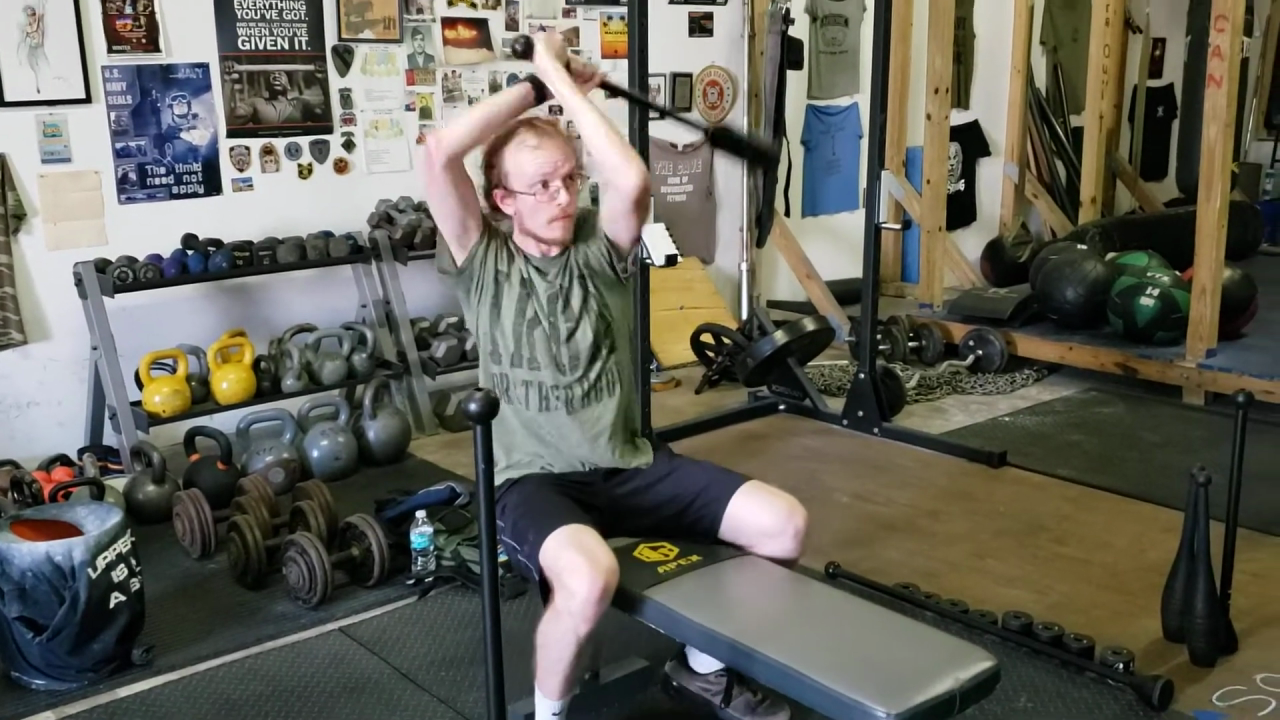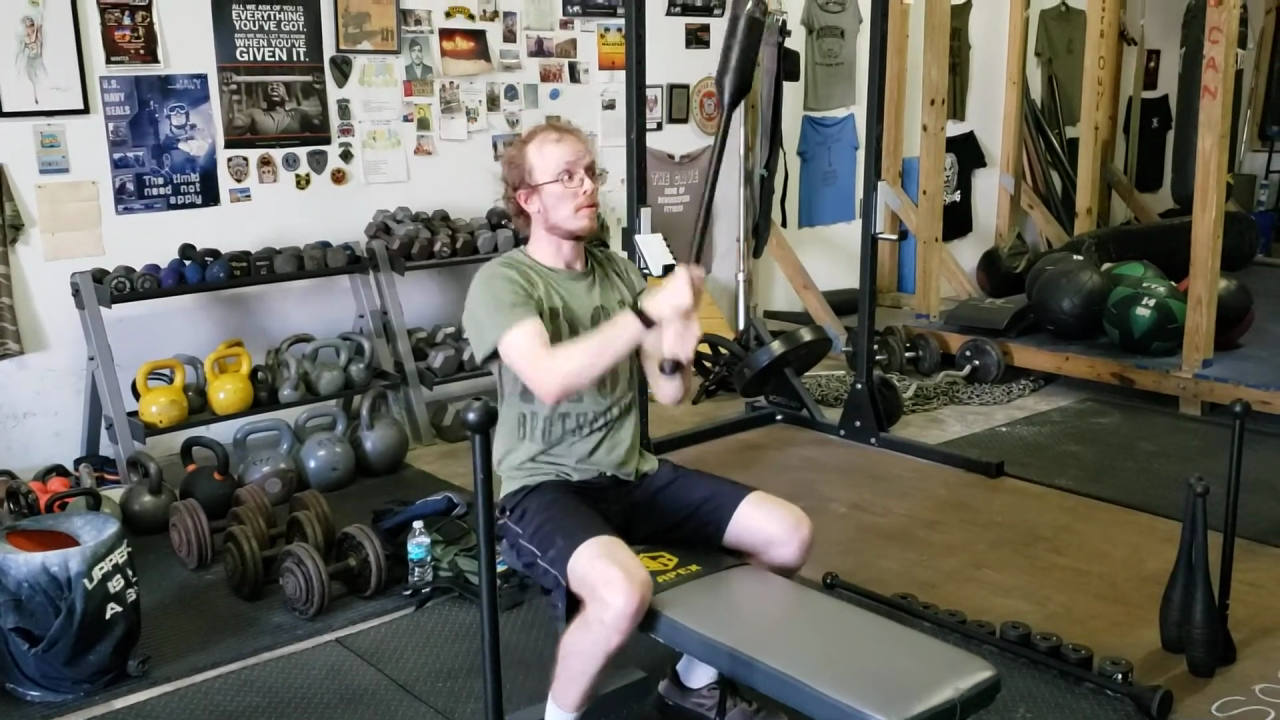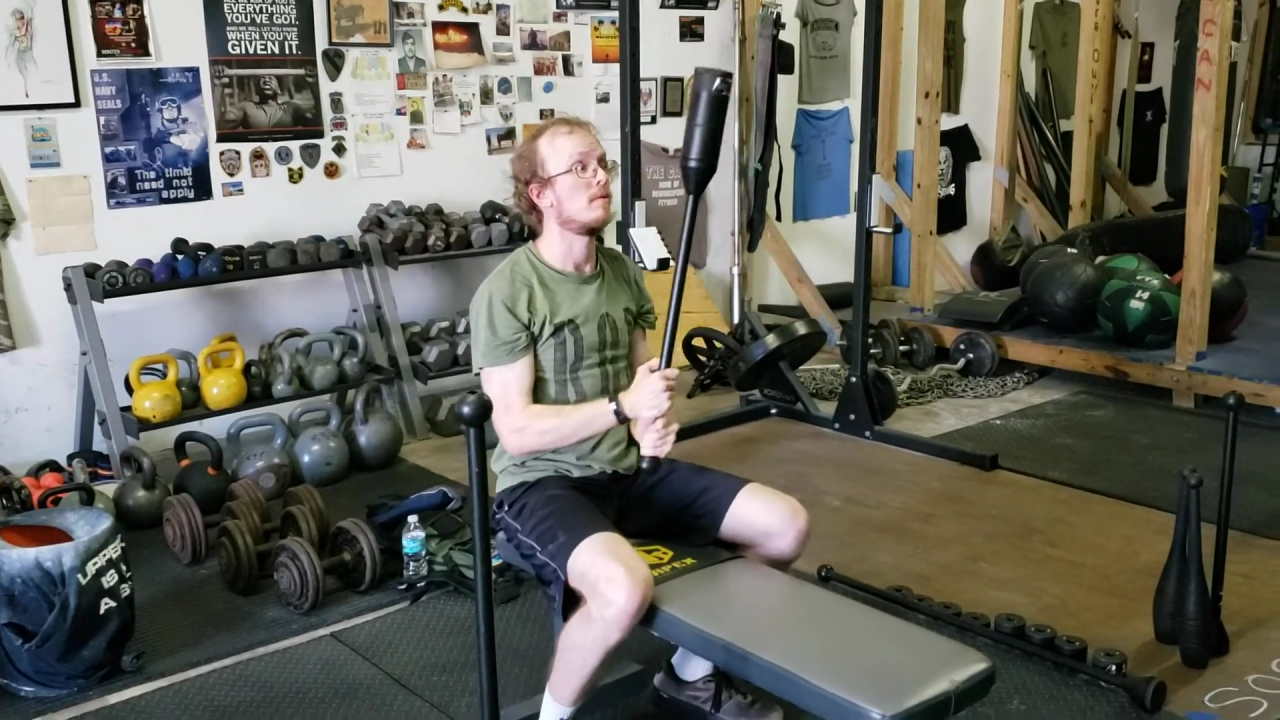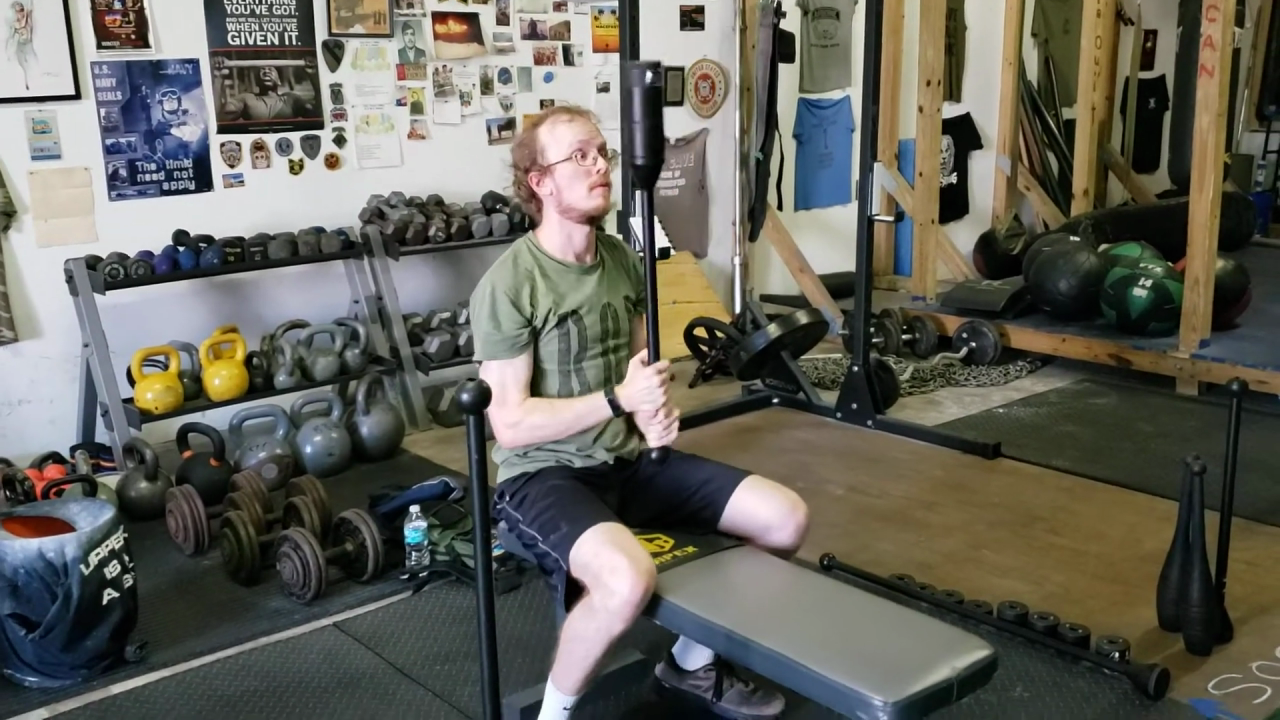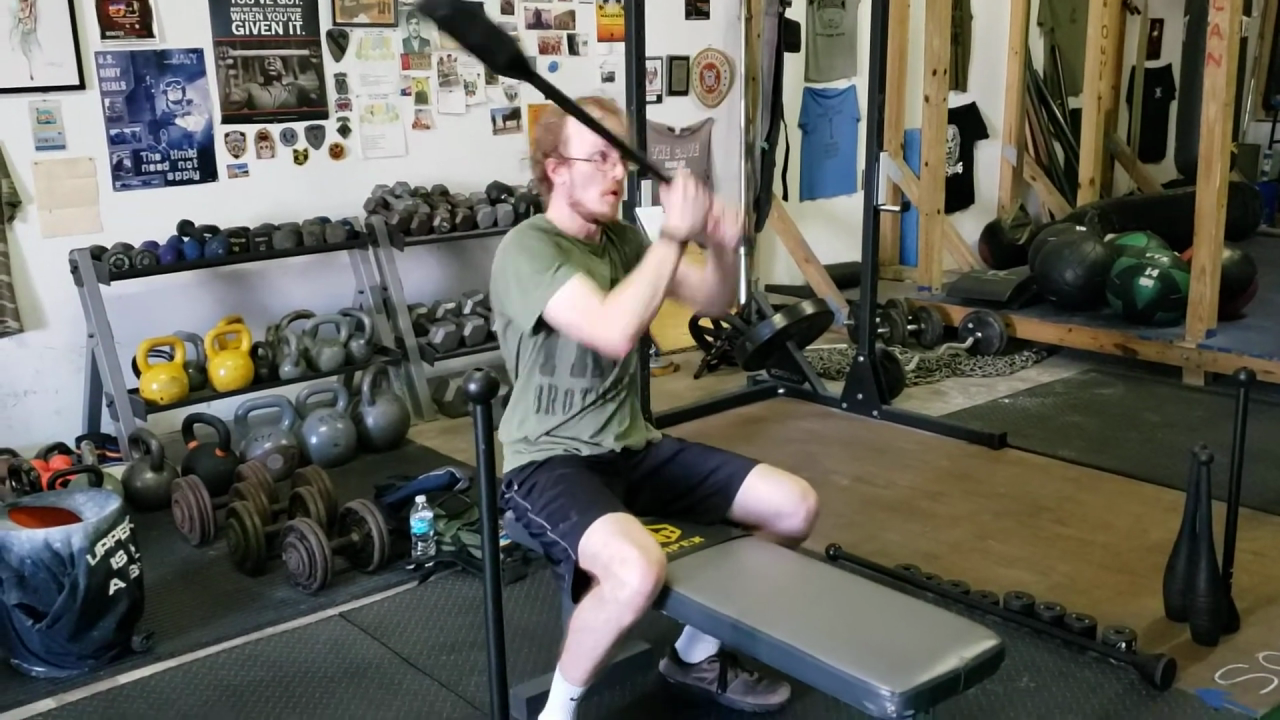
dt=0.3s
person 1, frame 1
left shoulder: (600, 242)
right shoulder: (481, 256)
left elbow: (631, 184)
right elbow: (437, 152)
left wrist: (569, 89)
right wrist: (532, 89)
left hip: (633, 465)
right hip: (536, 481)
left knee: (785, 527)
right knee: (588, 580)
left ankle: (705, 664)
person 1, frame 2
left shoulder: (619, 272)
right shoulder: (501, 282)
left elbow: (669, 391)
right elbow: (549, 381)
left wrist: (677, 350)
right wrist: (647, 313)
left hip: (633, 474)
right hip: (545, 487)
left knee: (790, 533)
right knee: (622, 592)
person 1, frame 3
left shoulder: (621, 271)
right shoulder: (507, 293)
right elbow: (515, 431)
left wrist: (652, 417)
right wrist: (623, 408)
left hip: (626, 472)
right hip: (542, 484)
left knee: (785, 524)
right knee: (623, 589)
person 1, frame 4
left shoulder: (621, 259)
right shoulder: (509, 285)
right elbow: (511, 425)
left wrist: (654, 405)
right wrist: (619, 399)
left hip: (628, 461)
right hip: (543, 477)
left knee: (785, 518)
right knee: (627, 579)
left ankle: (693, 660)
person 1, frame 5
left shoulder: (622, 236)
right shoulder: (527, 250)
left elbow: (716, 303)
right elbow: (613, 334)
left wrist: (720, 249)
right wrist: (672, 238)
left hip: (633, 447)
right hip: (549, 463)
left knee: (794, 505)
right knee: (636, 570)
left ankle: (697, 654)
